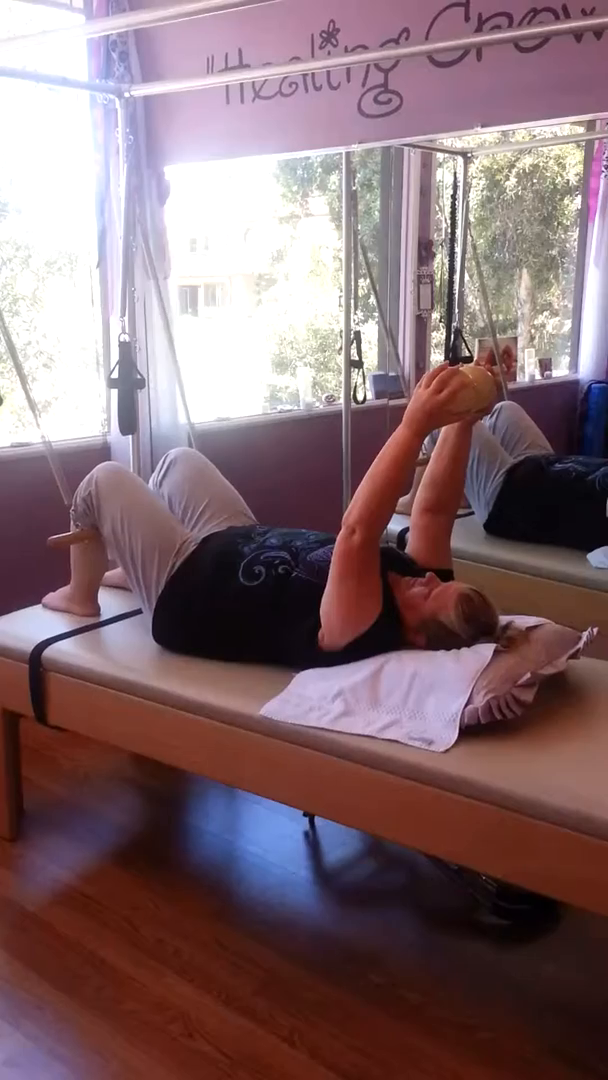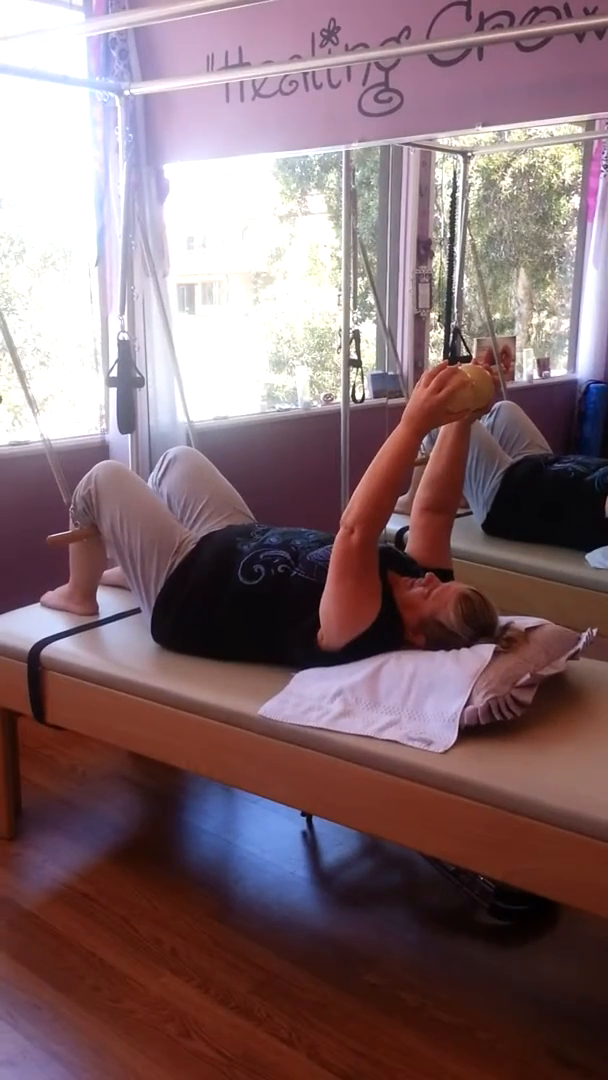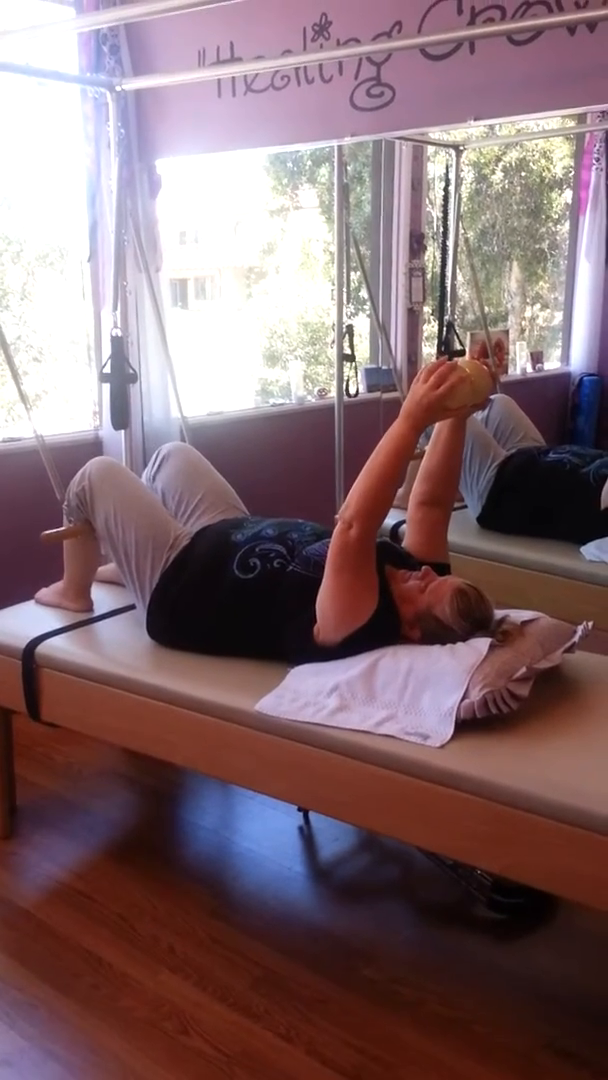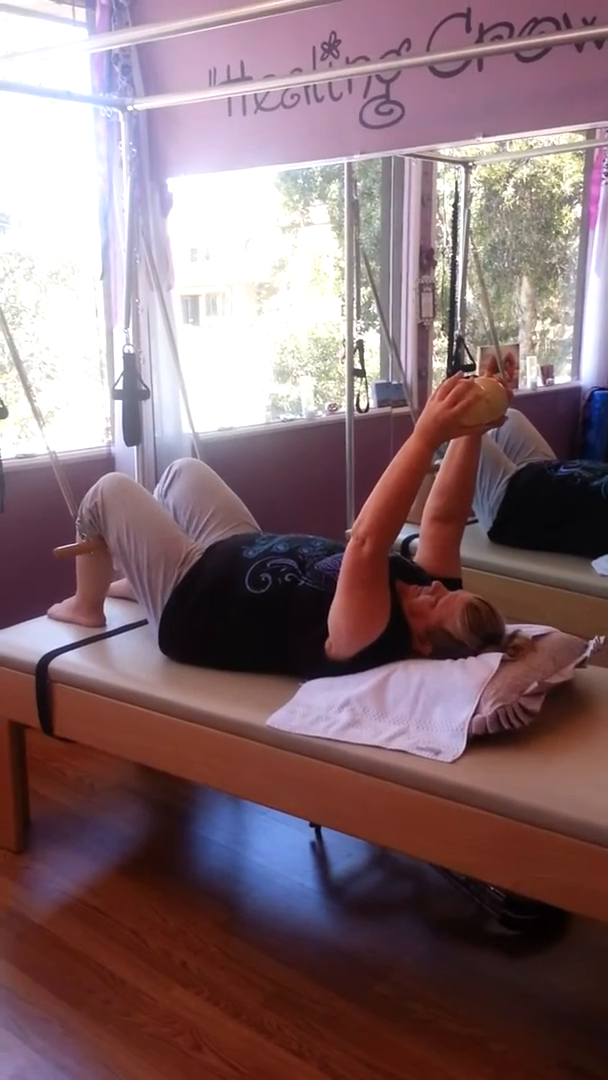
dt=1s
person 1, frame 1
left shoulder: (363, 630)
right shoulder: (420, 580)
left elbow: (358, 532)
right elbow: (434, 509)
left wrist: (414, 426)
right wrist: (460, 421)
left hip: (185, 592)
left knee: (104, 479)
right knee: (182, 460)
left ankle: (80, 595)
right ankle: (132, 566)
person 1, frame 2
left shoulder: (363, 631)
right shoulder: (428, 588)
left elbow: (355, 531)
right elbow: (433, 509)
left wrist: (413, 425)
right wrist: (459, 419)
left hip: (184, 591)
left knee: (104, 477)
right knee: (180, 459)
left ankle: (79, 593)
right ankle: (132, 565)
person 1, frame 3
left shoulder: (360, 626)
right shoulder: (417, 576)
left elbow: (355, 526)
right elbow: (432, 502)
left wrist: (411, 421)
right wrist: (456, 414)
left hip: (179, 587)
left knee: (98, 473)
right knee: (175, 455)
left ankle: (73, 591)
right ankle: (125, 561)
person 1, frame 4
left shoulder: (370, 641)
right shoulder: (435, 594)
left elbow: (367, 541)
right elbow: (444, 518)
left wrist: (426, 437)
right wrist: (470, 431)
left hip: (190, 601)
left knee: (110, 490)
right knee: (186, 470)
left ankle: (86, 606)
right ankle: (137, 577)
